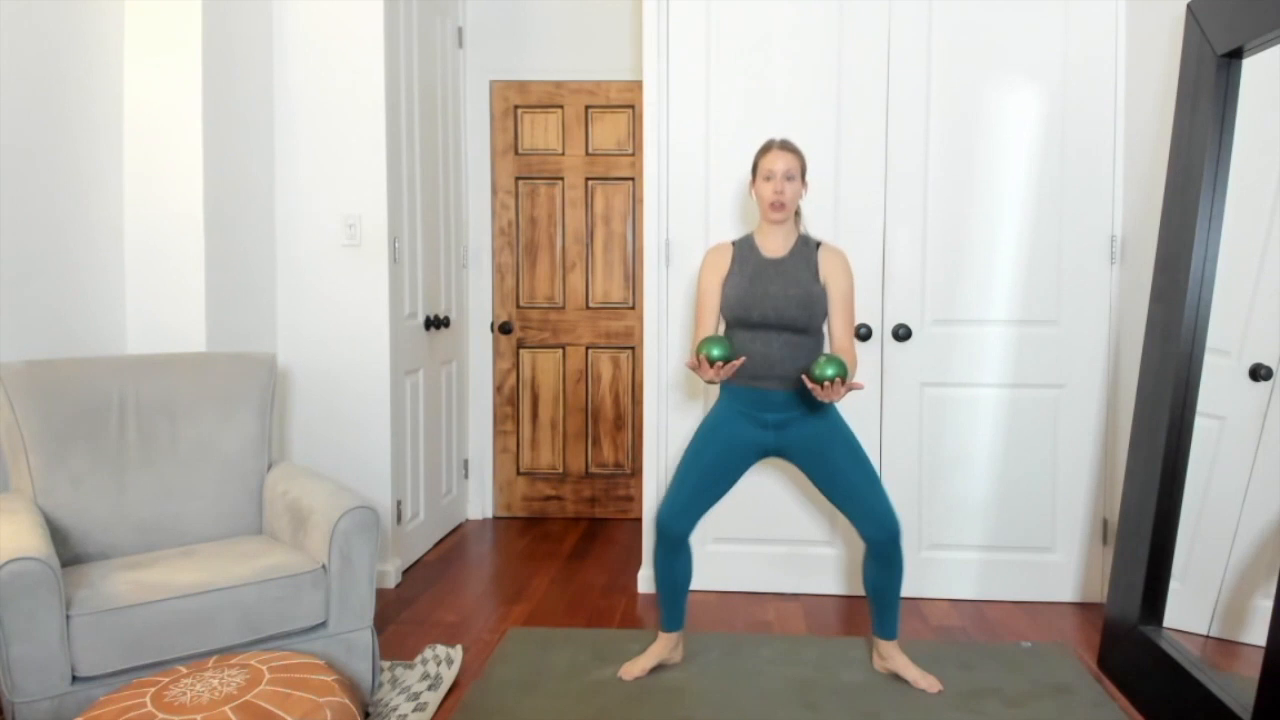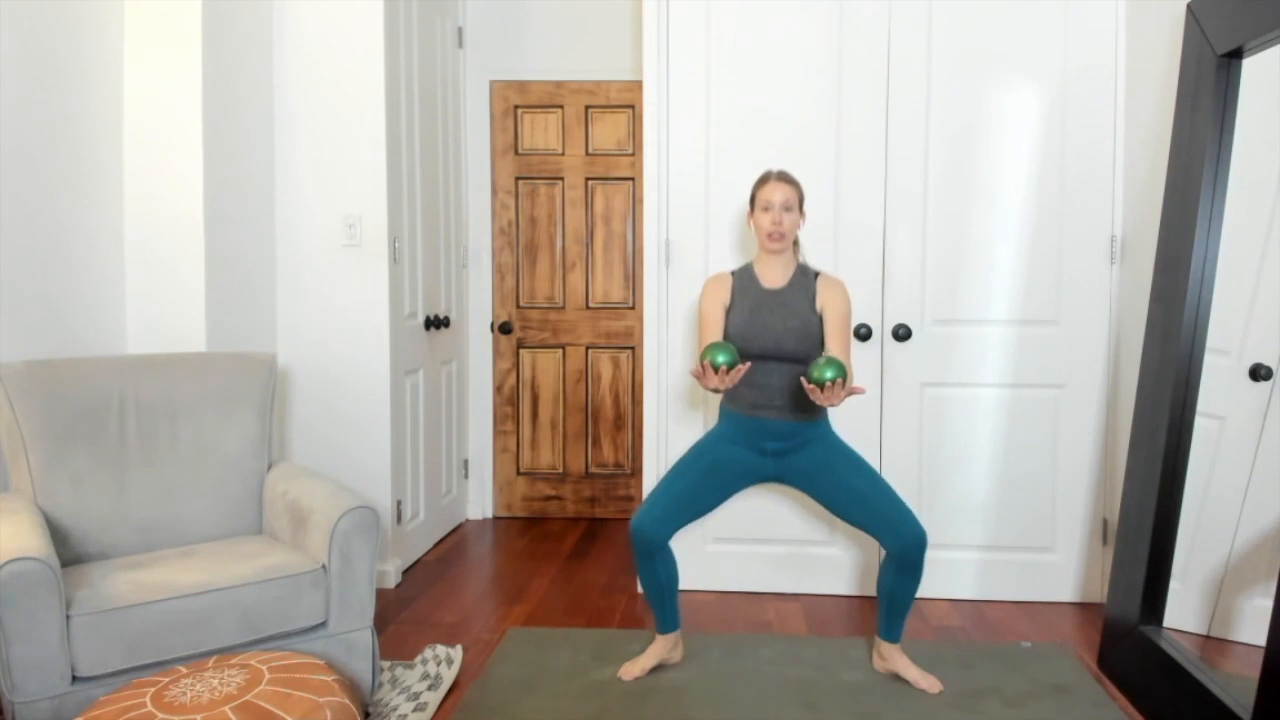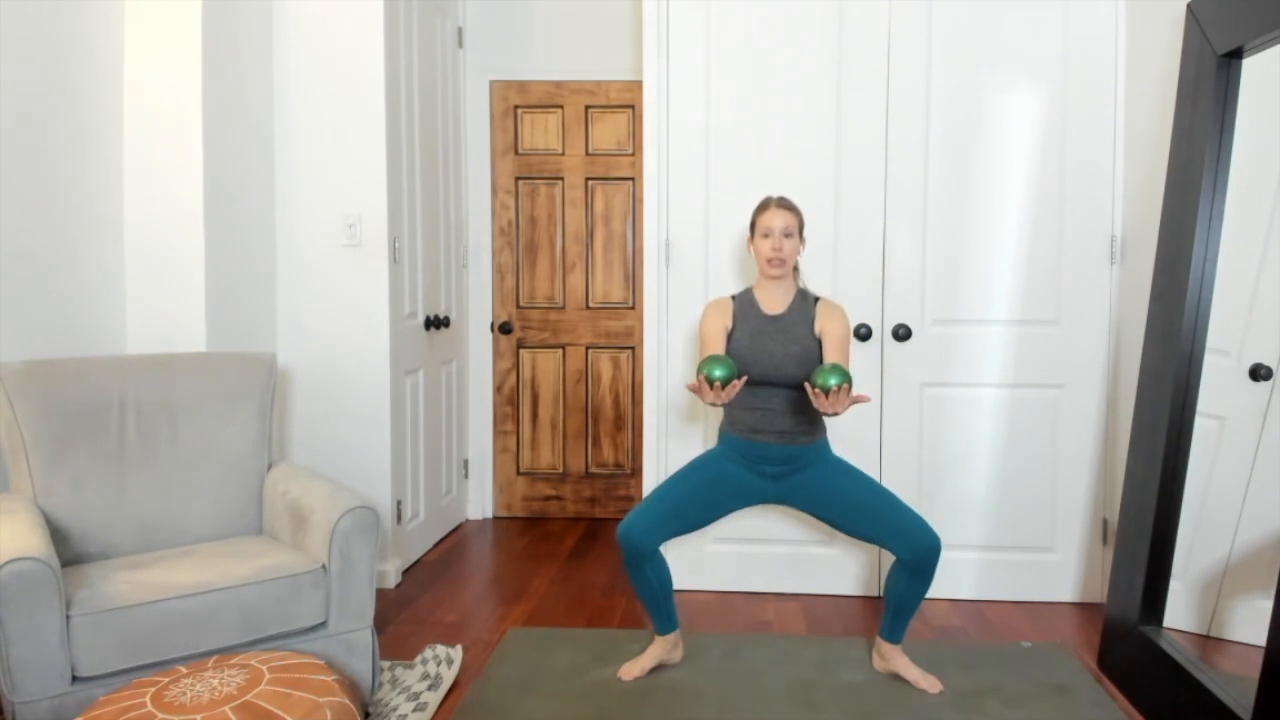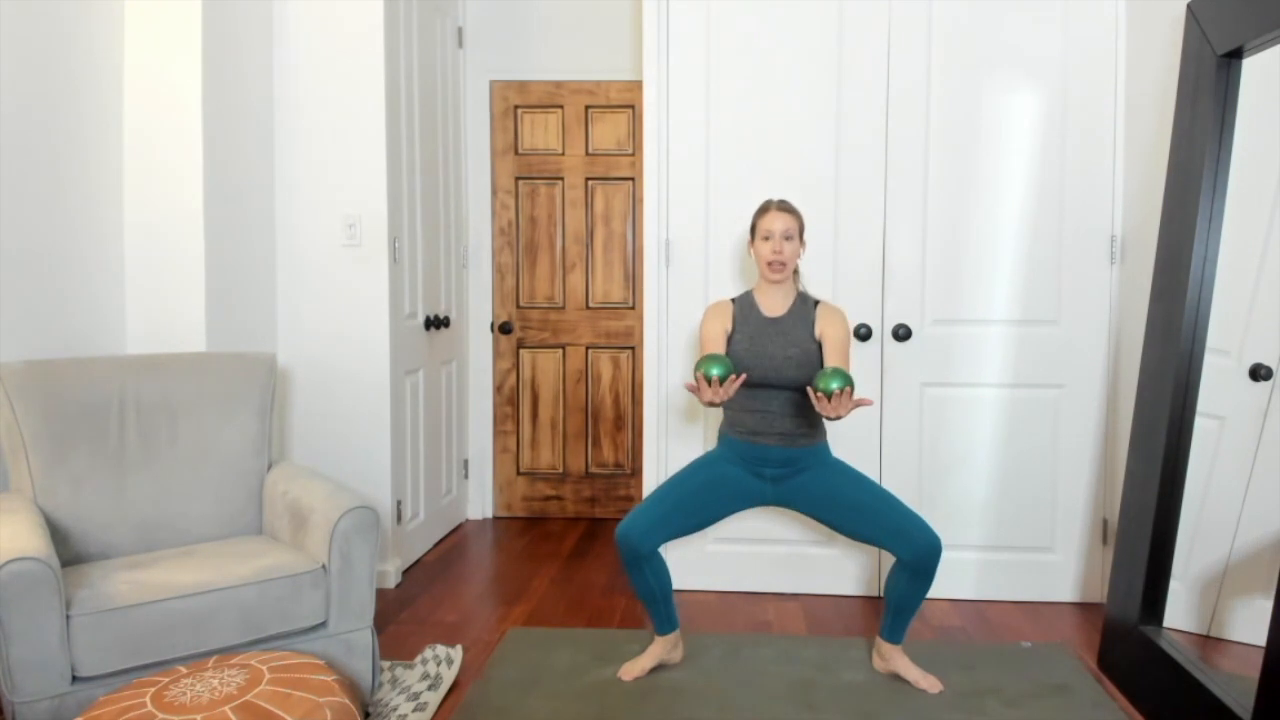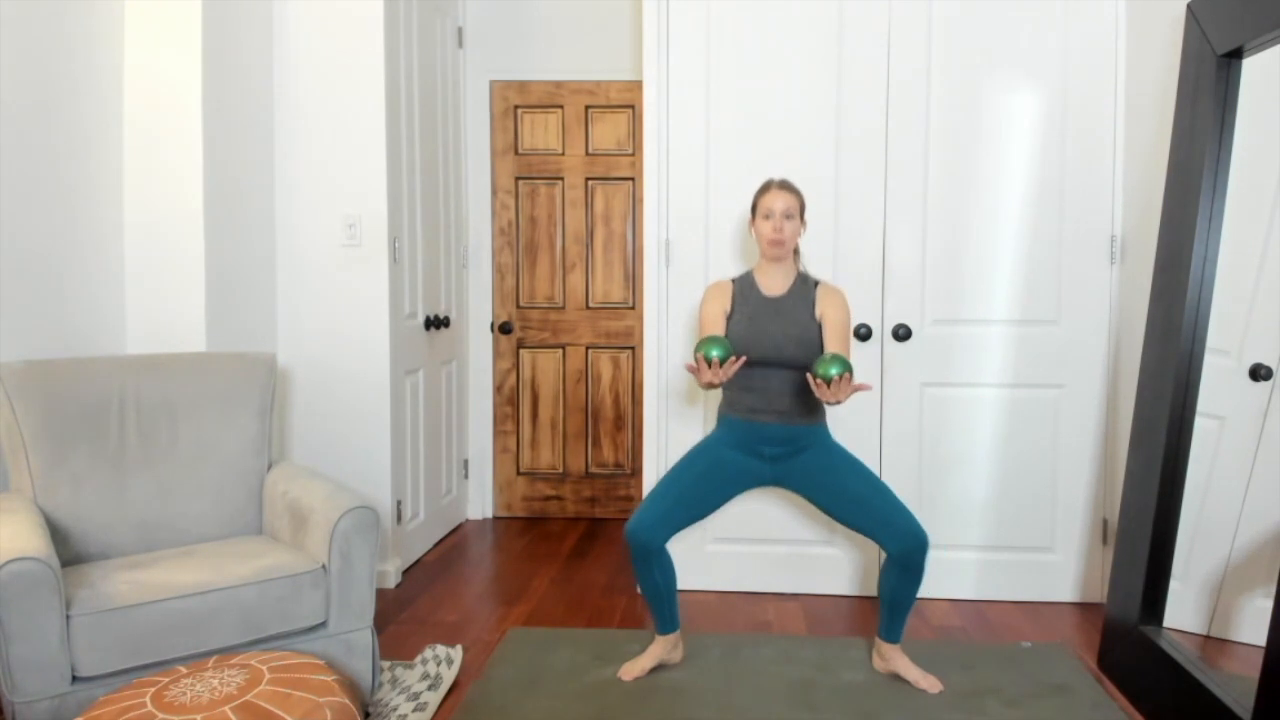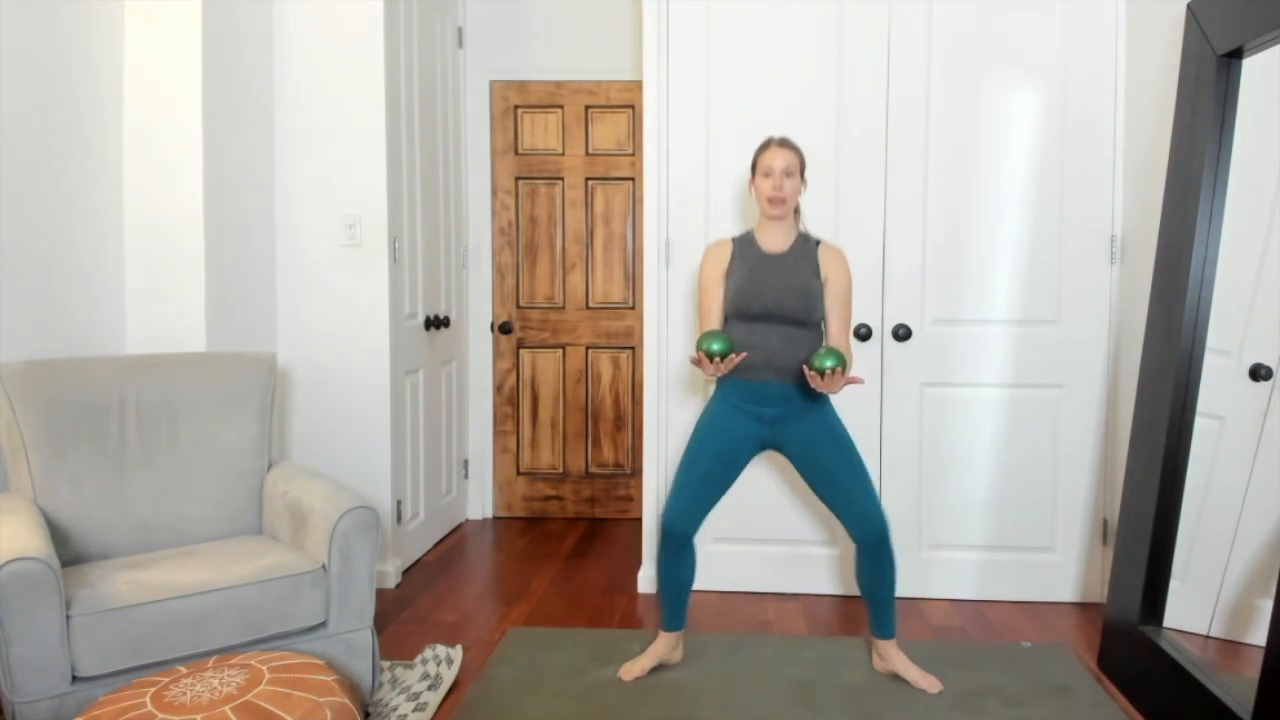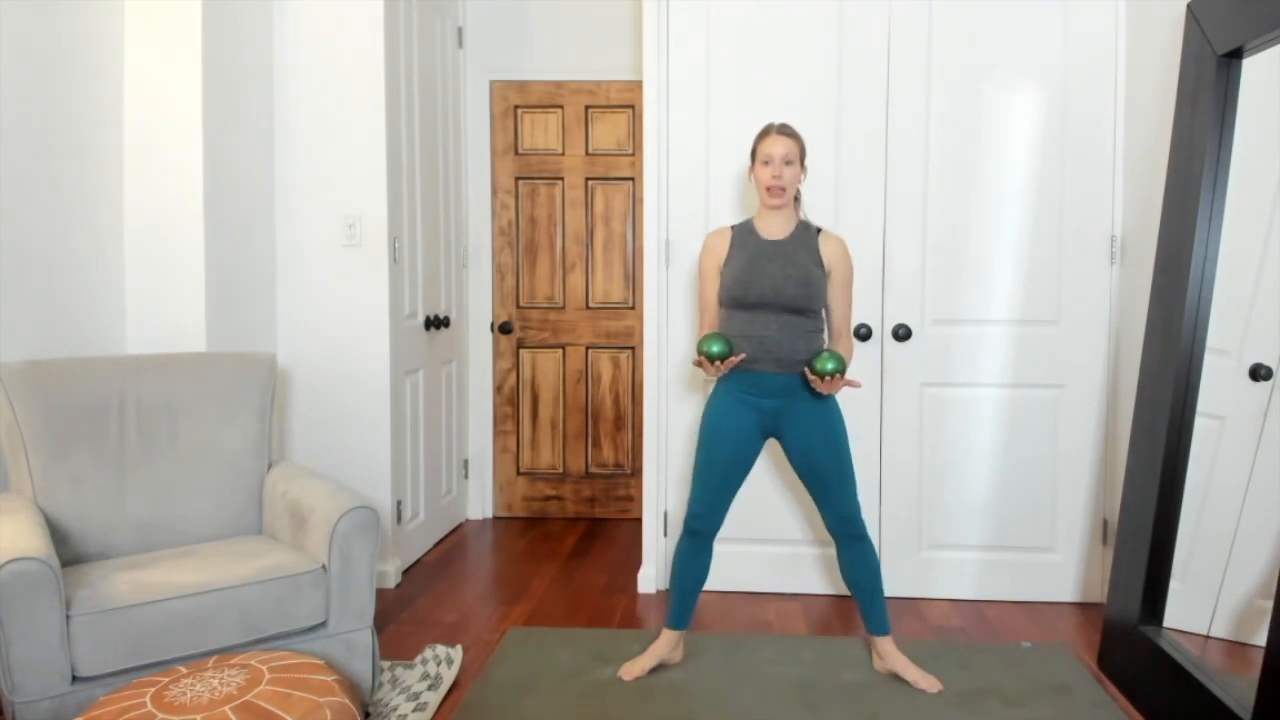
dt=0.2s
person 1, frame 1
left shoulder: (829, 260)
right shoulder: (722, 258)
left elbow: (844, 344)
right elbow: (704, 340)
left wrist: (839, 381)
right wrist: (707, 367)
left hip: (809, 412)
right hip: (738, 410)
left knee: (882, 527)
right knee: (671, 521)
left ankle: (888, 648)
right ankle: (668, 640)
person 1, frame 2
left shoulder: (827, 290)
right shoulder: (721, 287)
left elbow: (840, 369)
right elbow: (709, 365)
left wrist: (834, 391)
right wrist: (715, 380)
left hip: (809, 439)
right hip: (737, 436)
left knee: (908, 537)
right knee: (646, 529)
left ankle: (888, 648)
right ankle: (667, 640)
person 1, frame 3
left shoulder: (827, 315)
right shoulder: (721, 311)
left elbow: (839, 388)
right elbow: (710, 381)
left wrist: (835, 403)
right wrist: (714, 394)
left hip: (809, 461)
right hip: (736, 457)
left knee: (922, 545)
right knee: (634, 536)
left ankle: (889, 649)
right ankle: (667, 641)
person 1, frame 4
left shoulder: (827, 318)
right shoulder: (721, 314)
left elbow: (839, 392)
right elbow: (709, 383)
left wrist: (837, 407)
right wrist: (712, 394)
left hip: (809, 463)
right hip: (735, 460)
left knee: (923, 547)
right knee: (632, 537)
left ankle: (889, 649)
right ankle: (666, 641)
person 1, frame 5
left shoulder: (827, 298)
right shoulder: (722, 294)
left elbow: (839, 376)
right elbow: (708, 363)
left wrist: (837, 392)
right wrist: (709, 376)
left hip: (808, 445)
right hip: (735, 442)
left knee: (910, 541)
right knee: (642, 532)
left ankle: (889, 649)
right ankle: (667, 640)
person 1, frame 6
left shoulder: (827, 258)
right shoulder: (722, 254)
left elbow: (839, 347)
right elbow: (709, 337)
left wrist: (833, 377)
right wrist: (711, 364)
left hip: (805, 410)
right hip: (735, 405)
left knee: (871, 528)
right knee: (675, 523)
left ankle: (886, 647)
right ankle: (668, 639)
person 1, frame 7
left shoulder: (829, 247)
right shoulder: (721, 243)
left elbow: (841, 335)
right elbow: (709, 330)
left wrist: (836, 375)
right wrist: (712, 362)
left hip: (805, 399)
right hip: (738, 396)
left knee: (848, 525)
right knee: (699, 522)
left ankle: (884, 647)
right ankle: (670, 640)
